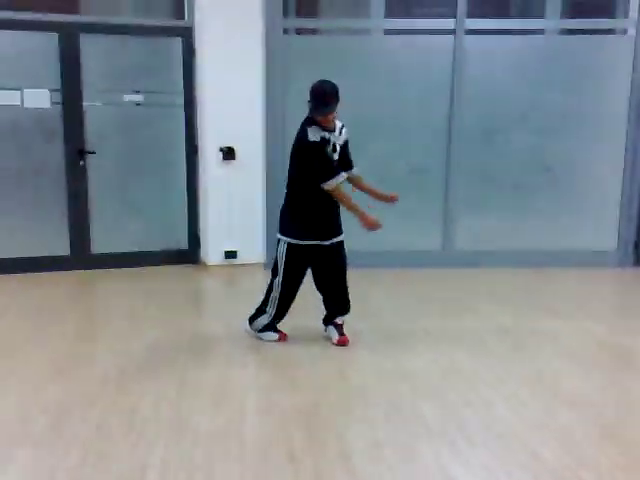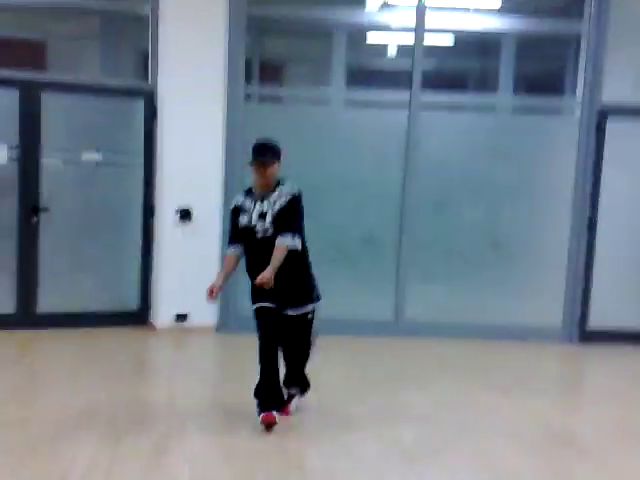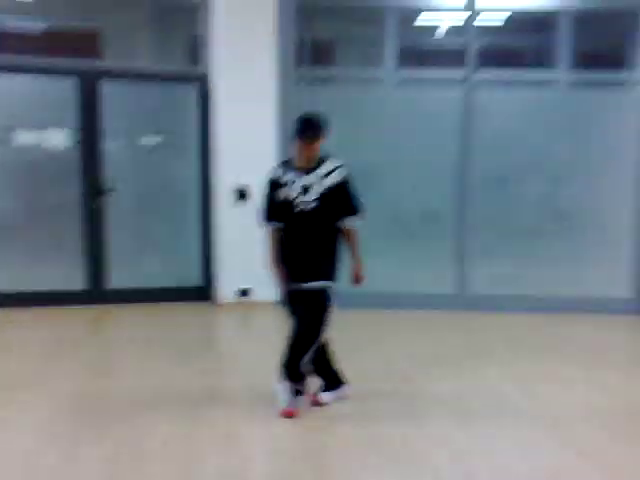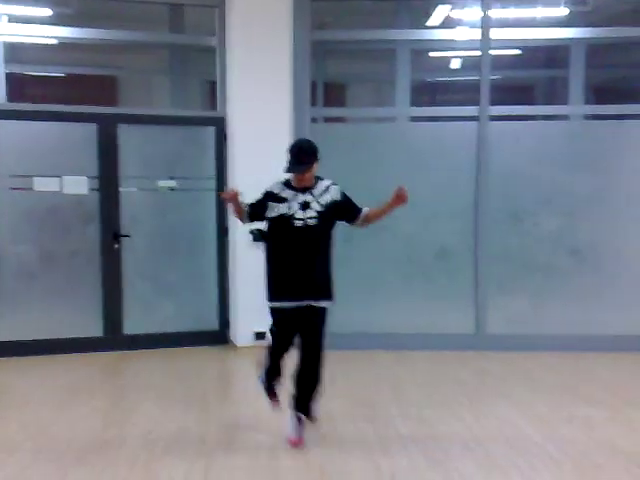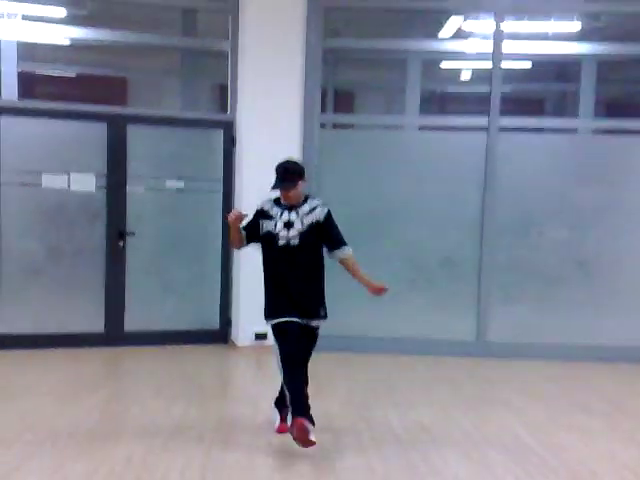
dt=0.4s
person 1, frame 1
left shoulder: (339, 131)
right shoulder: (311, 136)
left elbow: (346, 172)
right elbow: (329, 183)
left wrist: (377, 194)
right wrist: (362, 214)
left hip: (326, 215)
right hip: (299, 221)
left knee: (335, 272)
right knee: (288, 276)
left ankle: (334, 321)
right ankle: (262, 322)
person 1, frame 2
left shoulder: (290, 196)
right shoulder: (241, 204)
left elbow: (287, 240)
right elbow: (236, 247)
left wrist: (271, 271)
right wrist: (220, 281)
left hip: (295, 286)
right hip: (264, 292)
left knee: (298, 346)
right knee: (269, 345)
left ankle: (294, 388)
right ankle: (269, 405)
person 1, frame 3
left shoulder: (336, 173)
right shoulder: (280, 175)
left elbow: (346, 221)
right elbow: (275, 224)
left wrist: (357, 261)
right wrist: (277, 264)
left hip: (320, 265)
right hip: (291, 266)
left knee: (309, 326)
right knee: (308, 328)
left ankle: (293, 386)
right ankle: (332, 383)
person 1, frame 4
left shoulder: (331, 192)
right shoulder: (276, 193)
left elbow: (359, 217)
right elbow: (248, 216)
left wrist: (392, 204)
right wrist: (235, 203)
left hip: (317, 288)
right hip: (283, 286)
left knee: (312, 350)
right knee: (281, 340)
left ankle: (300, 413)
right ankle: (270, 378)
person 1, frame 5
left shoulder: (319, 212)
right shoulder: (265, 210)
left elbow: (339, 249)
right elbow: (238, 243)
left wrist: (366, 281)
right wrist: (234, 226)
left hip: (310, 301)
right hip: (279, 301)
left knee: (299, 360)
right knee: (291, 359)
left ankle: (286, 411)
right ankle: (301, 418)
